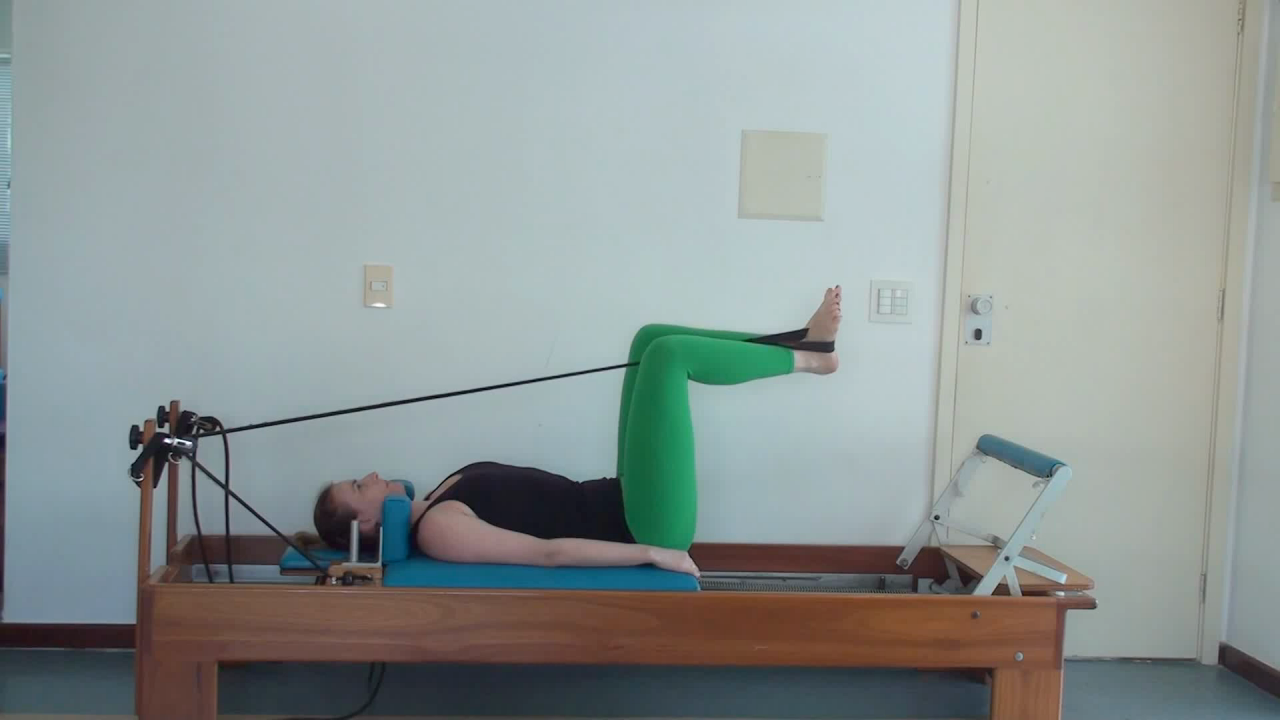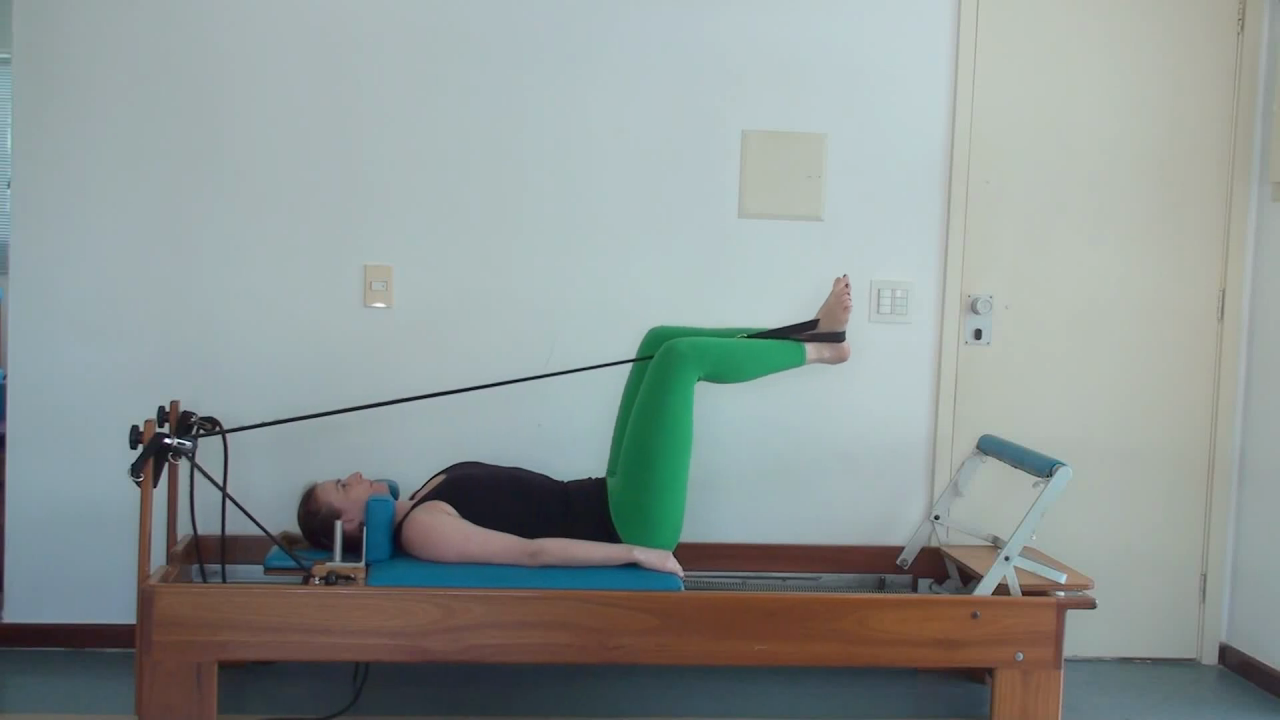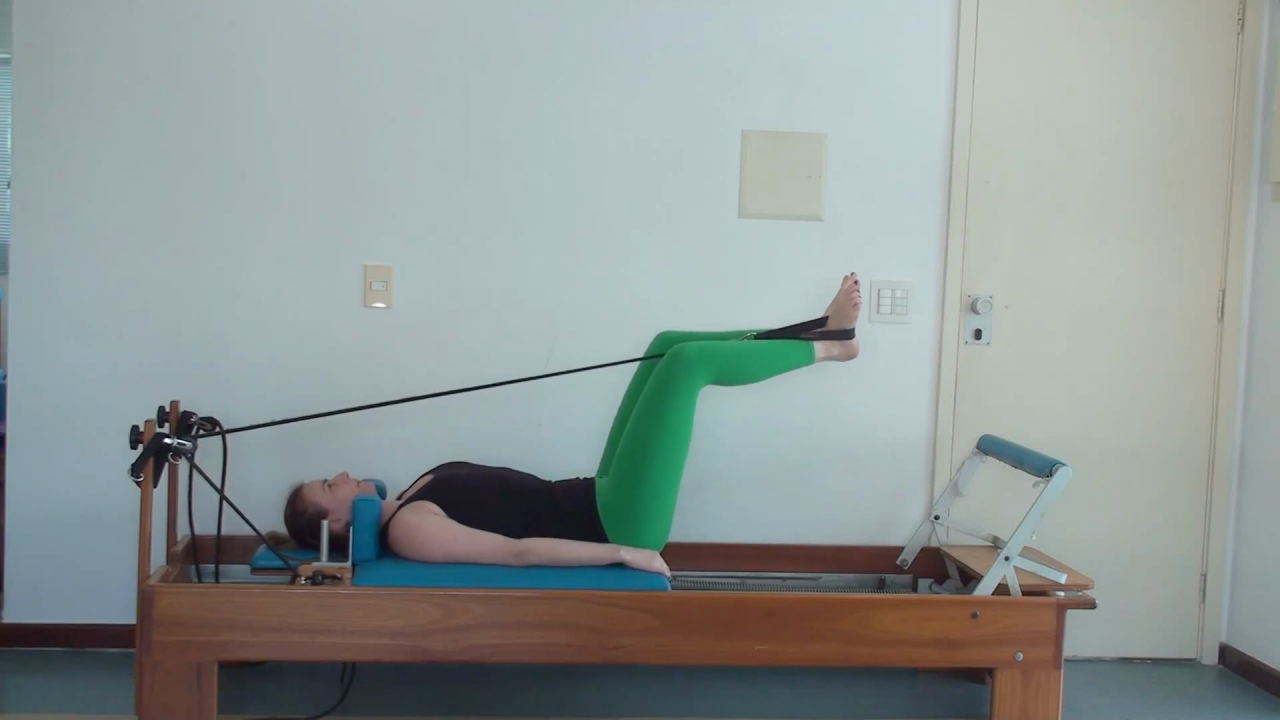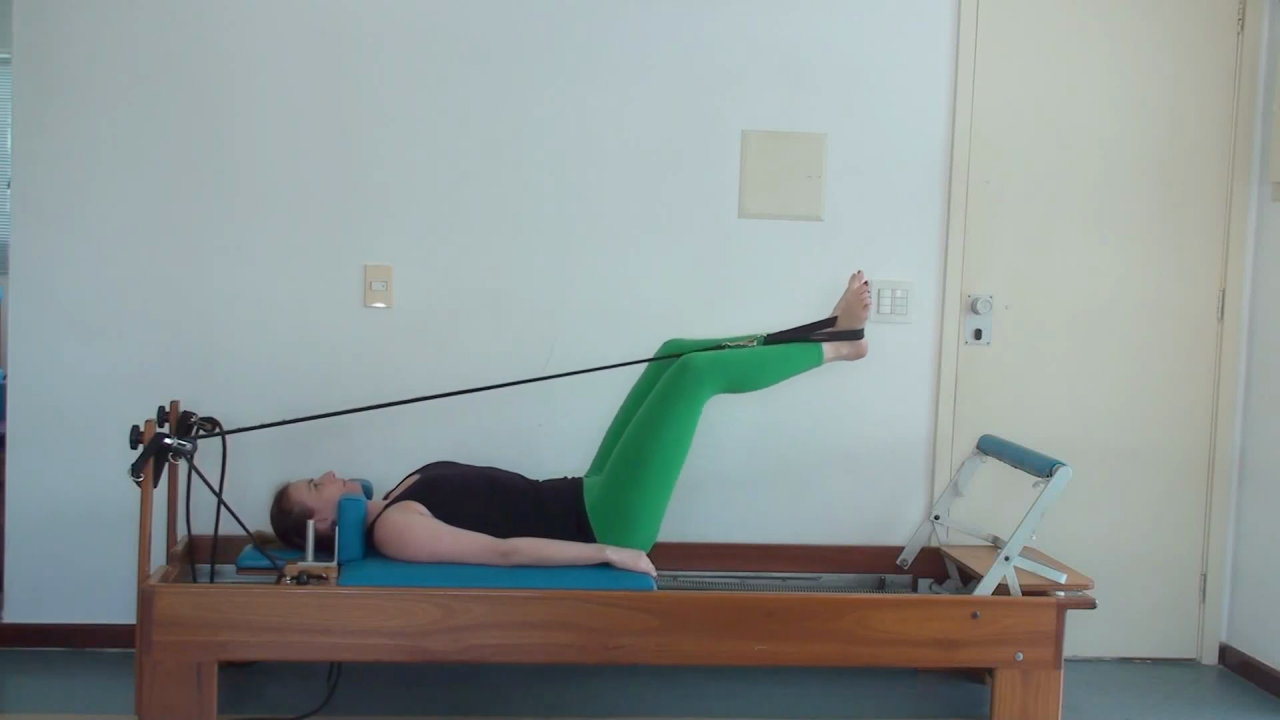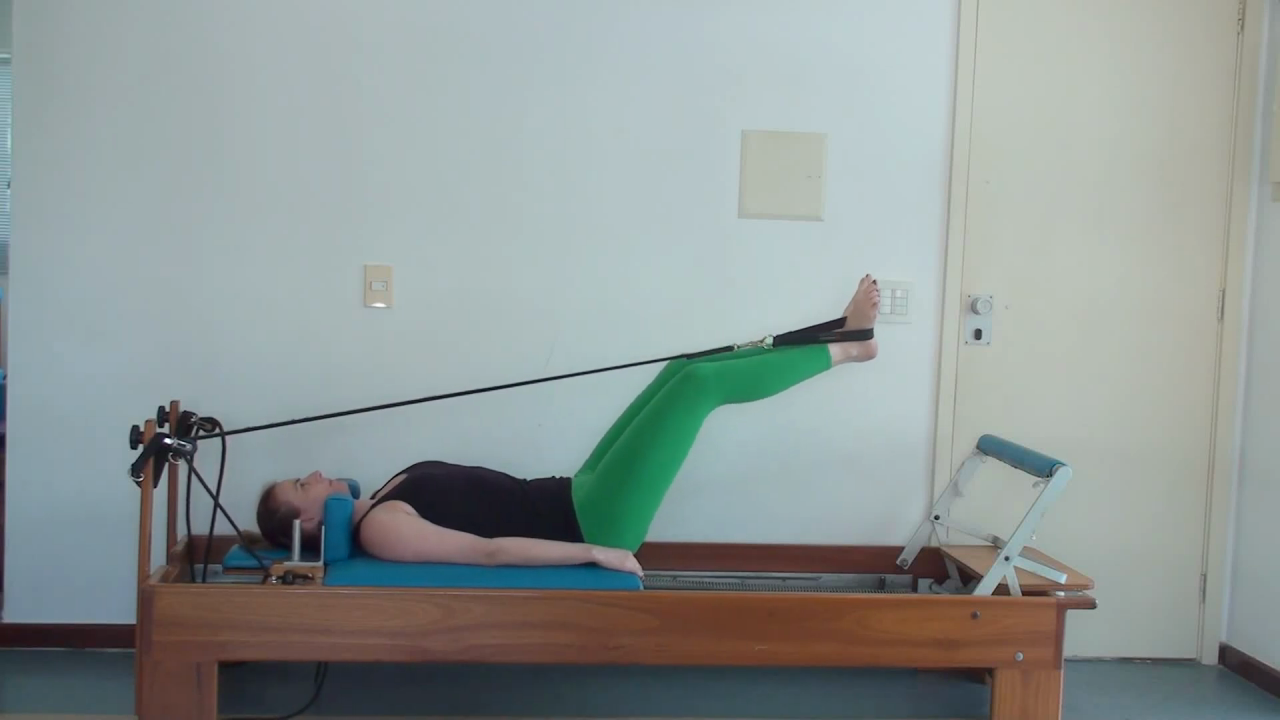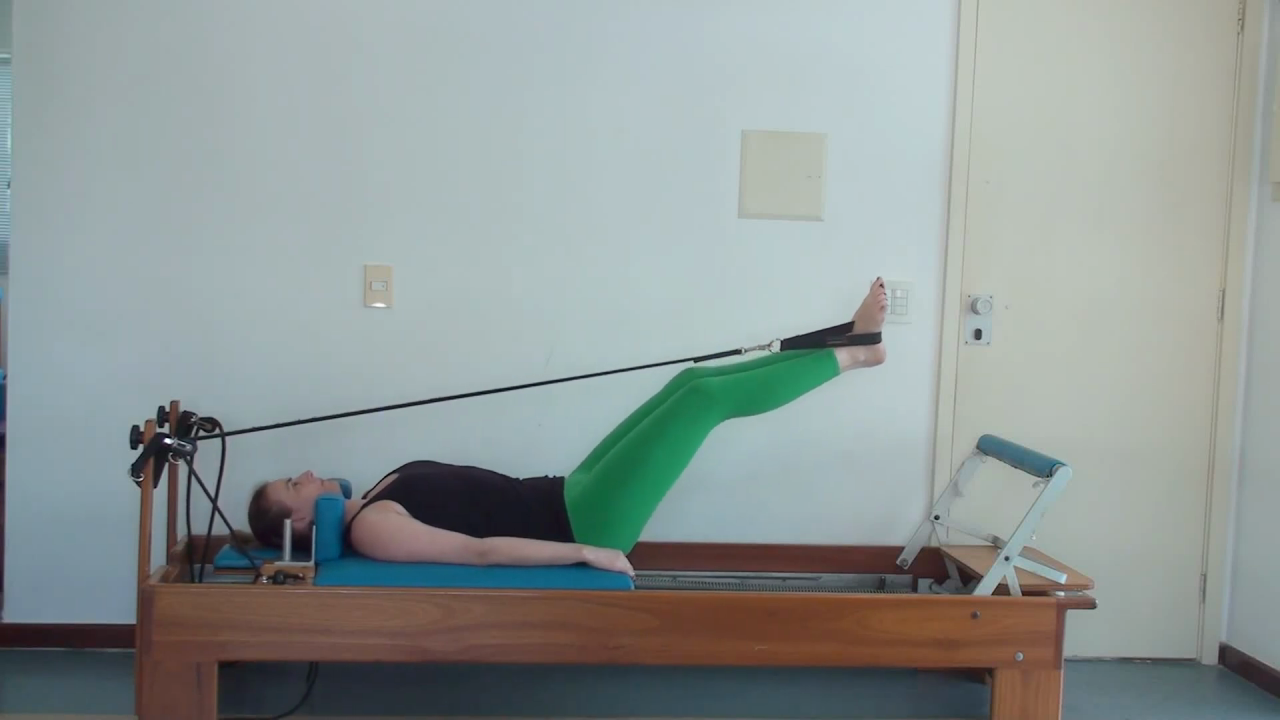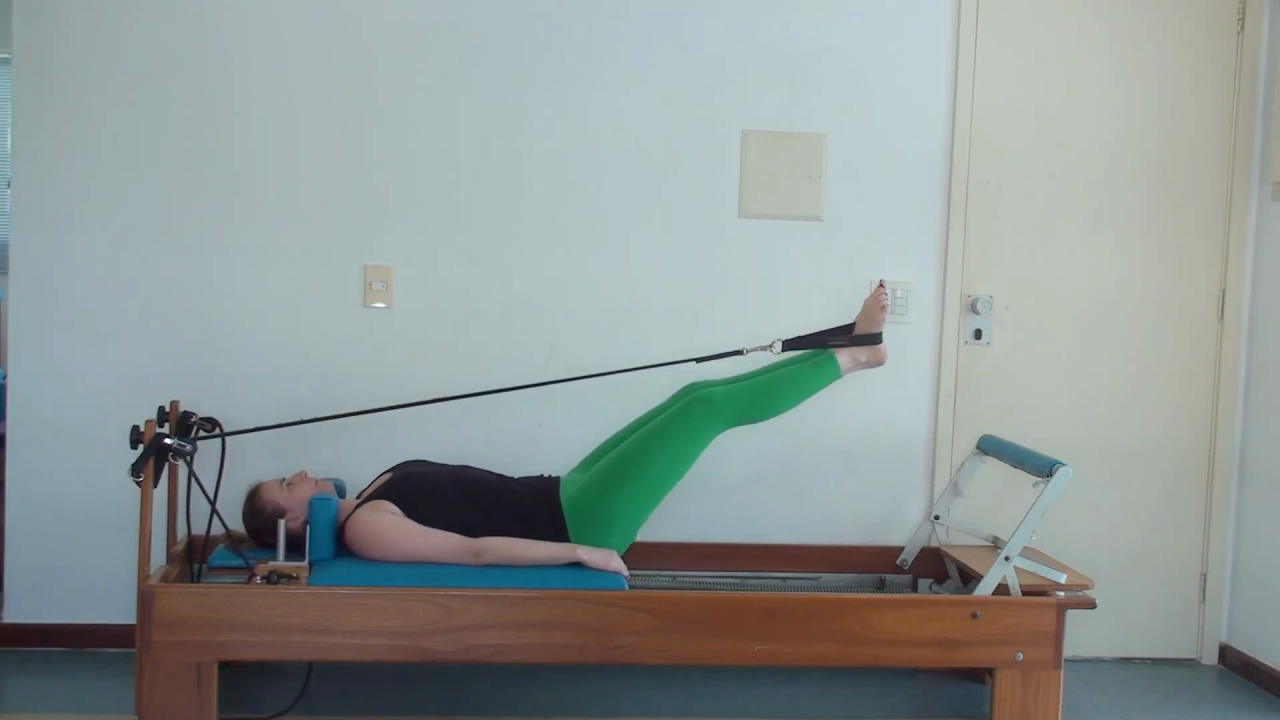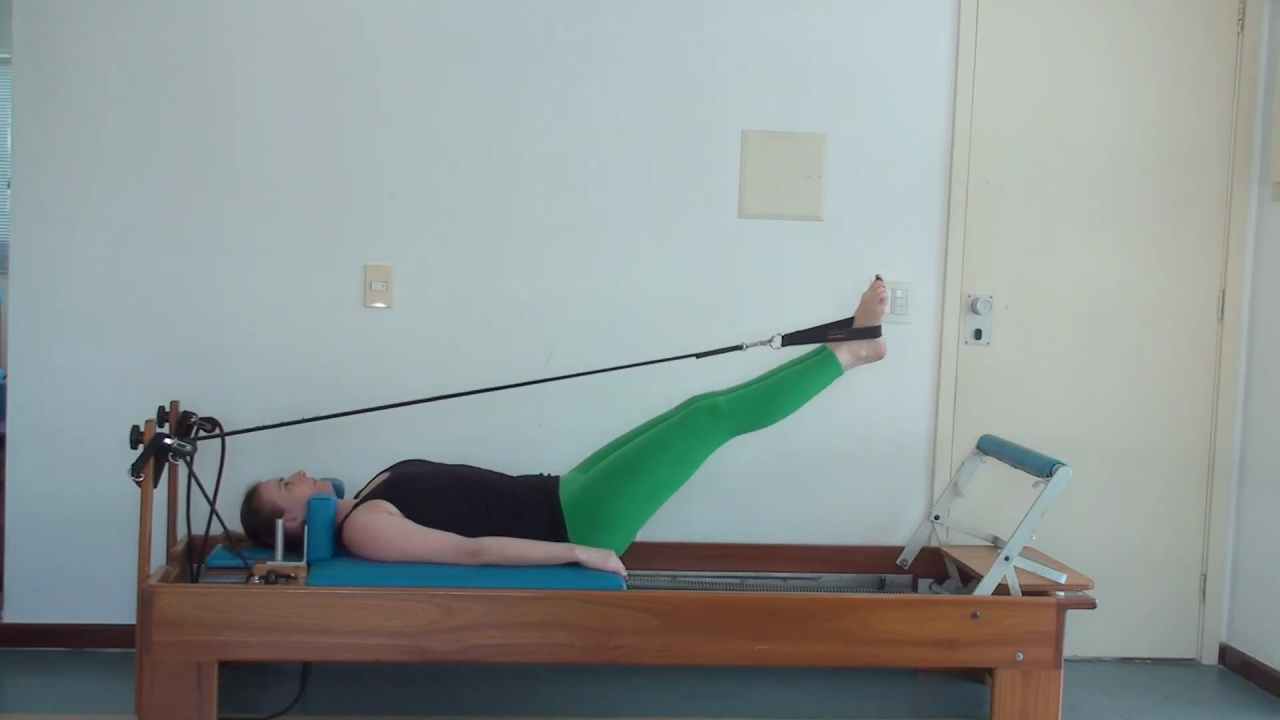
dt=0.4s
person 1, frame 1
left shoulder: (439, 500)
right shoulder: (439, 531)
right elbow: (546, 553)
right wrist: (652, 552)
left hip: (622, 502)
right hip: (645, 525)
left knee: (654, 339)
right knee: (668, 353)
left ankle: (801, 345)
right ankle: (804, 360)
person 1, frame 2
left shoulder: (425, 502)
right shoulder: (421, 532)
right elbow: (531, 553)
right wrist: (636, 554)
left hip: (609, 501)
right hip: (630, 525)
left knee: (661, 341)
right knee: (680, 356)
left ankle: (809, 336)
right ankle: (815, 350)
person 1, frame 3
left shoulder: (414, 499)
right shoulder: (408, 531)
right elbow: (518, 552)
right wrist: (624, 553)
left hip: (598, 499)
right hip: (617, 522)
left knee: (668, 346)
right knee: (687, 362)
left ankle: (816, 336)
right ankle: (825, 348)
person 1, frame 4
left shoulder: (398, 502)
right shoulder: (393, 531)
right elbow: (502, 551)
right wrist: (608, 552)
left hip: (586, 498)
right hip: (603, 523)
left knee: (676, 353)
right knee: (695, 372)
left ankle: (826, 335)
right ankle: (833, 348)
person 1, frame 5
left shoulder: (386, 500)
right shoulder: (380, 531)
right elbow: (489, 552)
right wrist: (594, 553)
left hip: (575, 498)
right hip: (590, 521)
left knee: (686, 369)
right knee: (702, 383)
left ankle: (836, 338)
right ankle: (843, 350)
person 1, frame 6
left shoulder: (377, 499)
right shoulder: (371, 531)
right elbow: (479, 552)
right wrist: (586, 553)
left hip: (568, 497)
right hip: (581, 522)
left knee: (691, 382)
right knee: (707, 396)
left ankle: (846, 343)
right ankle: (850, 355)
person 1, frame 7
left shoulder: (371, 499)
right shoulder: (365, 530)
right elbow: (473, 551)
right wrist: (579, 552)
left hip: (564, 499)
right hip: (574, 520)
left knee: (696, 395)
right knee: (710, 406)
left ankle: (848, 347)
right ankle: (851, 357)
person 1, frame 8
left shoulder: (371, 498)
right shoulder: (362, 530)
right elbow: (471, 551)
right wrist: (577, 552)
left hip: (561, 495)
right hip: (574, 522)
left knee: (704, 406)
right knee: (715, 414)
left ankle: (847, 345)
right ankle: (847, 353)
